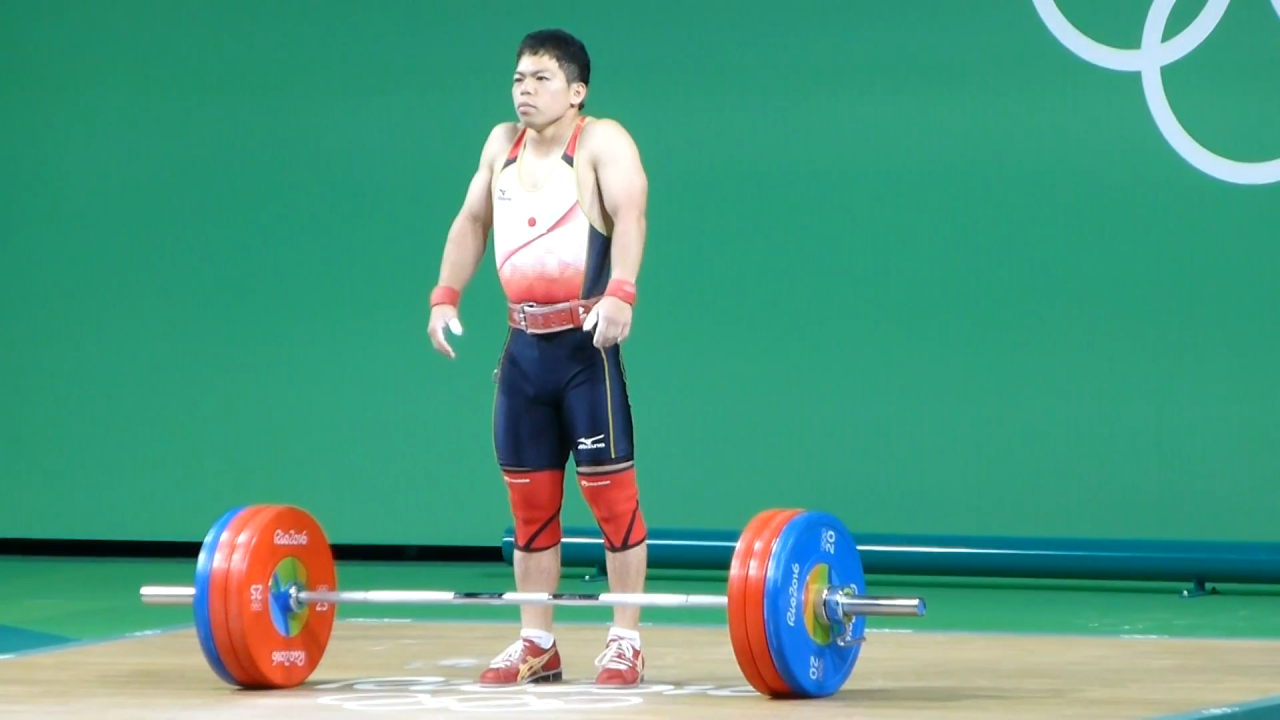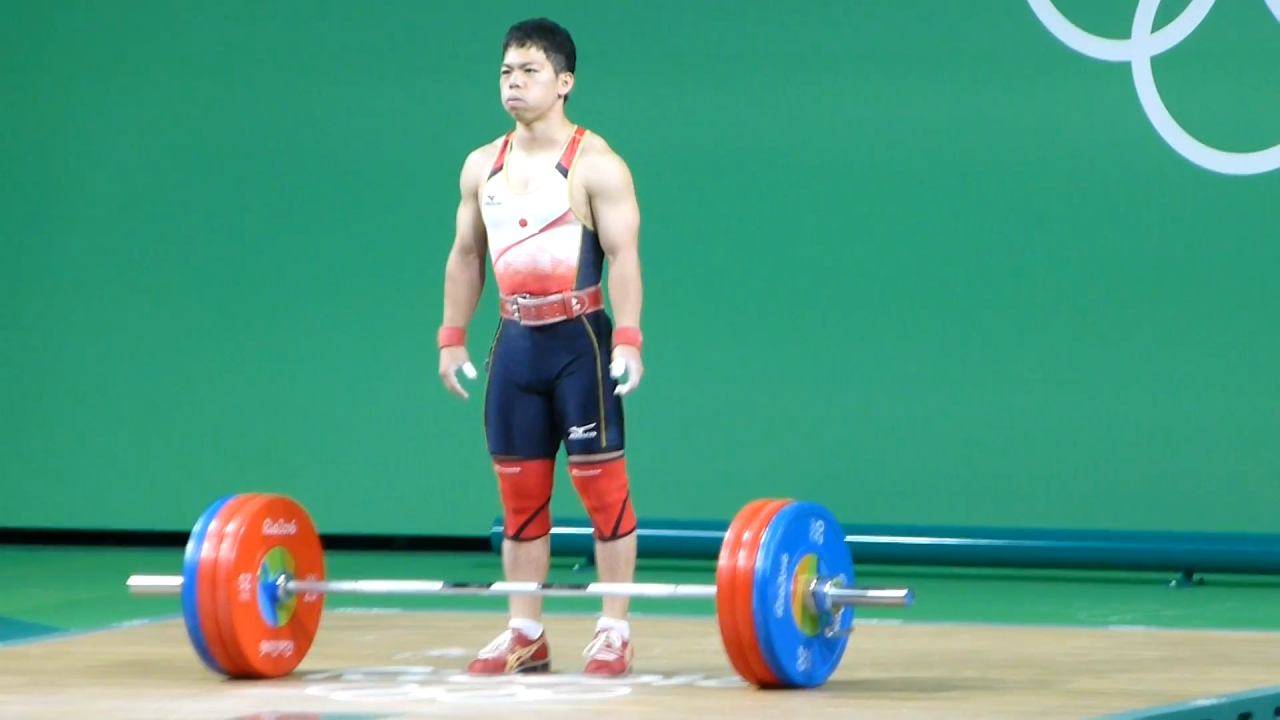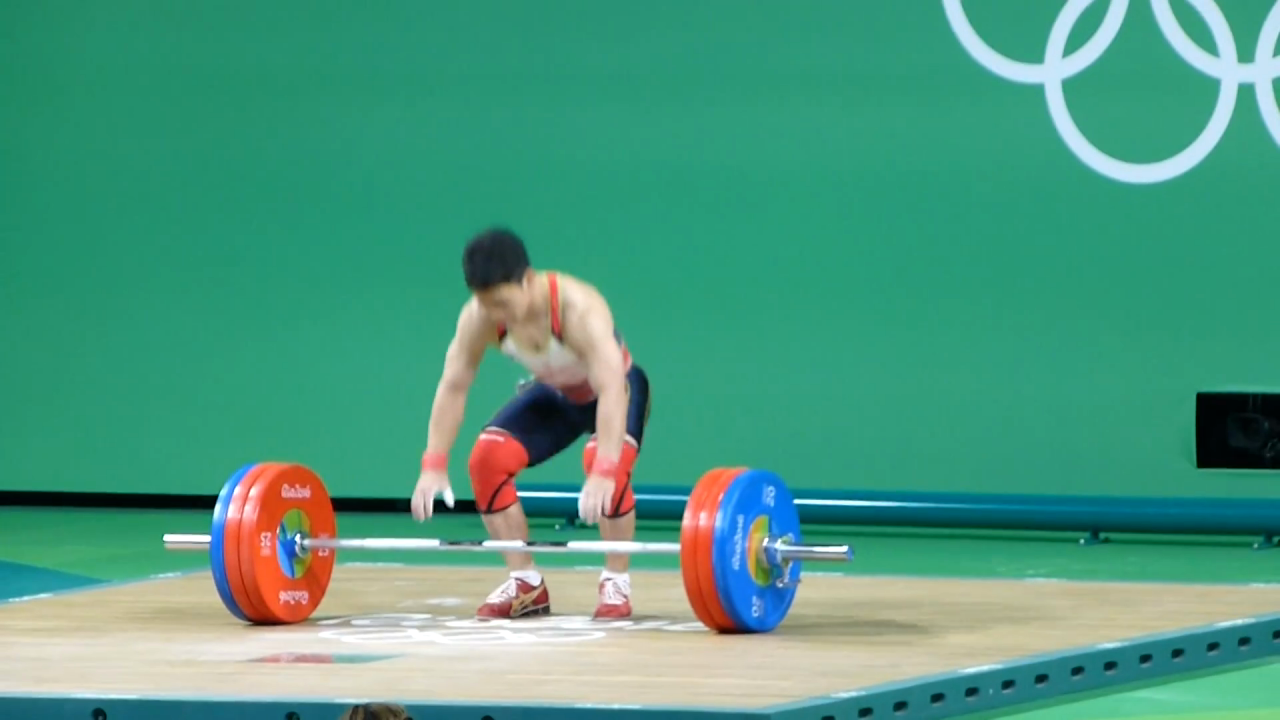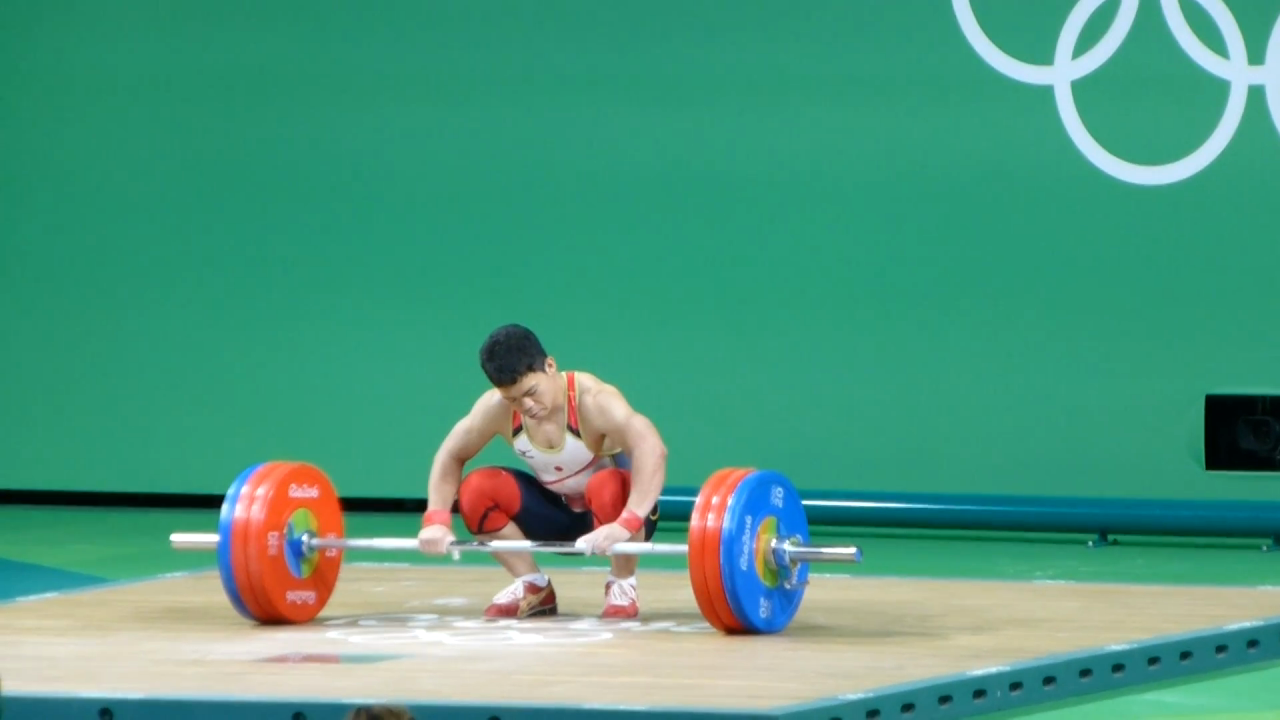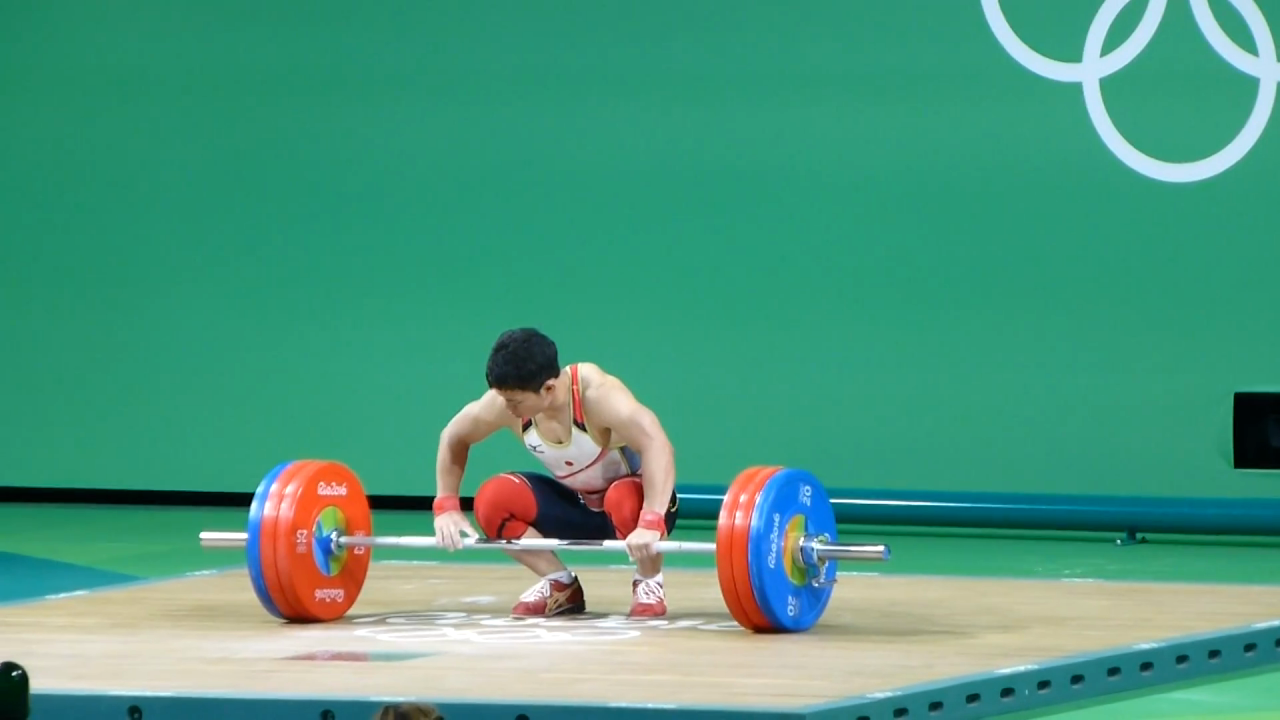
dt=1s
person 1, frame 1
left shoulder: (603, 141)
right shoulder: (502, 144)
left elbow: (630, 216)
right elbow: (471, 221)
left wrist: (620, 292)
right wrist: (445, 297)
left hip: (584, 348)
right hip: (522, 346)
left knee: (611, 493)
right knee: (529, 501)
left ankle: (625, 642)
right ankle: (536, 642)
person 1, frame 2
left shoulder: (595, 163)
right shoulder: (481, 165)
left elbow: (623, 256)
right elbow: (465, 256)
left wrist: (628, 340)
right wrist: (452, 338)
left hip: (578, 338)
right hip: (513, 342)
left knee: (600, 485)
right knee: (519, 492)
left ankle: (613, 631)
right ankle: (525, 632)
person 1, frame 3
left shoulder: (579, 308)
right shoulder: (479, 315)
left elbow: (612, 390)
right elbow: (453, 386)
left wrist: (604, 471)
right wrist: (432, 467)
left hip: (614, 390)
right hip: (553, 394)
left knee: (602, 468)
right knee: (487, 458)
left ankle: (616, 581)
right ankle: (526, 581)
person 1, frame 4
left shoulder: (592, 399)
right shoulder: (496, 408)
left elbow: (652, 449)
right elbow: (450, 456)
left wrist: (626, 523)
right wrist: (436, 520)
left hip: (610, 513)
right hip: (558, 515)
left knee: (609, 486)
right knee: (476, 489)
left ankle: (622, 584)
right ankle: (534, 586)
person 1, frame 5
left shoulder: (597, 392)
right shoulder: (503, 402)
left elbow: (658, 447)
right elbow: (454, 438)
left wrist: (650, 523)
right wrist: (446, 508)
left hip: (631, 504)
right hip: (579, 508)
left knee: (624, 499)
right knee: (492, 499)
left ankle: (649, 583)
right ankle: (561, 585)
